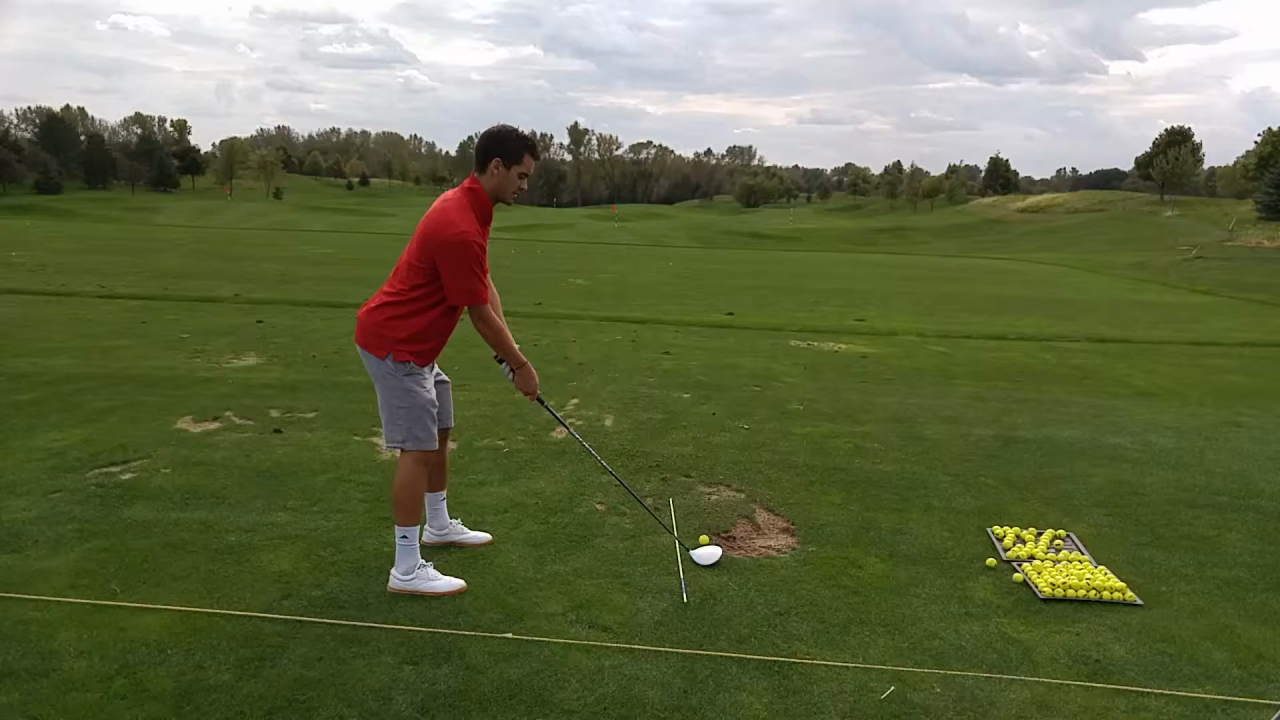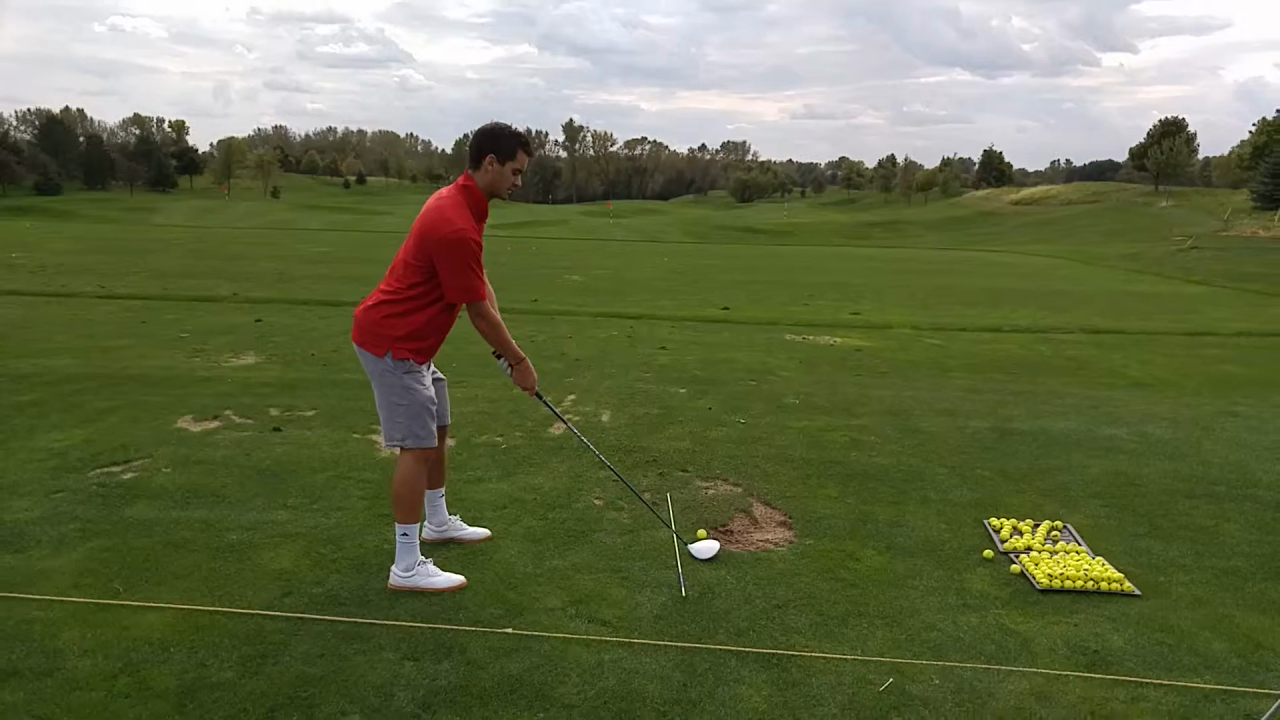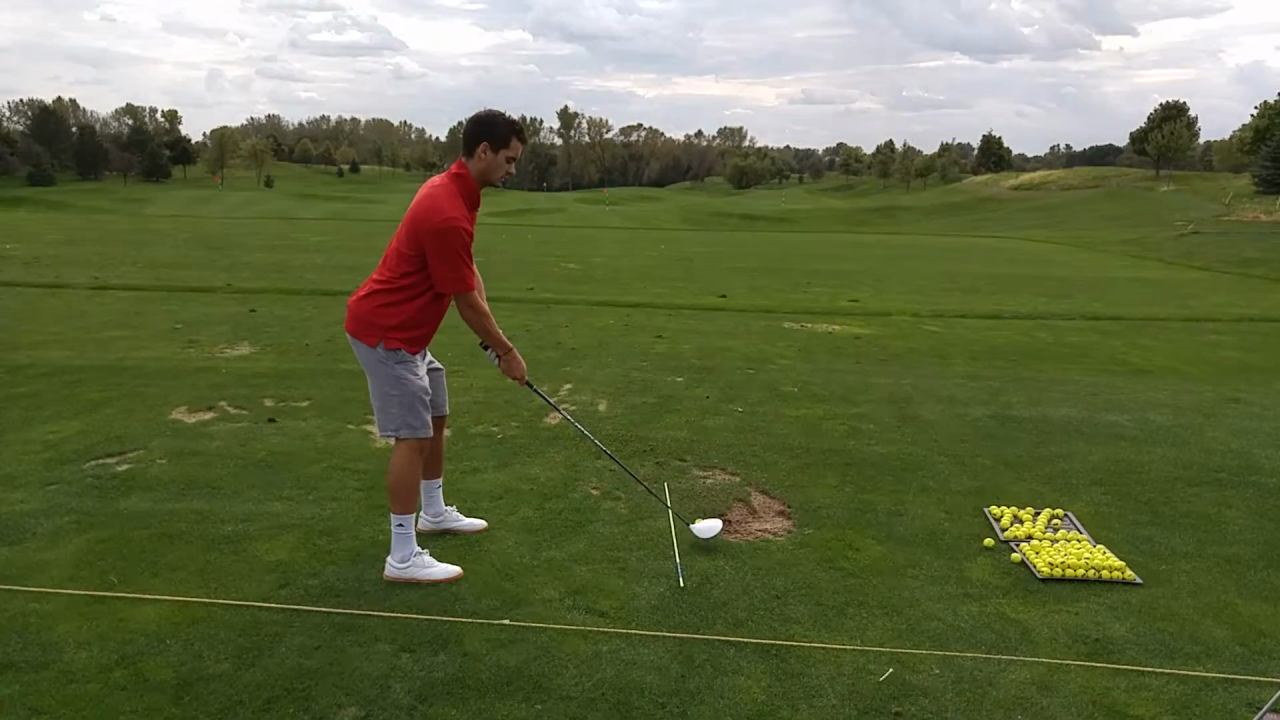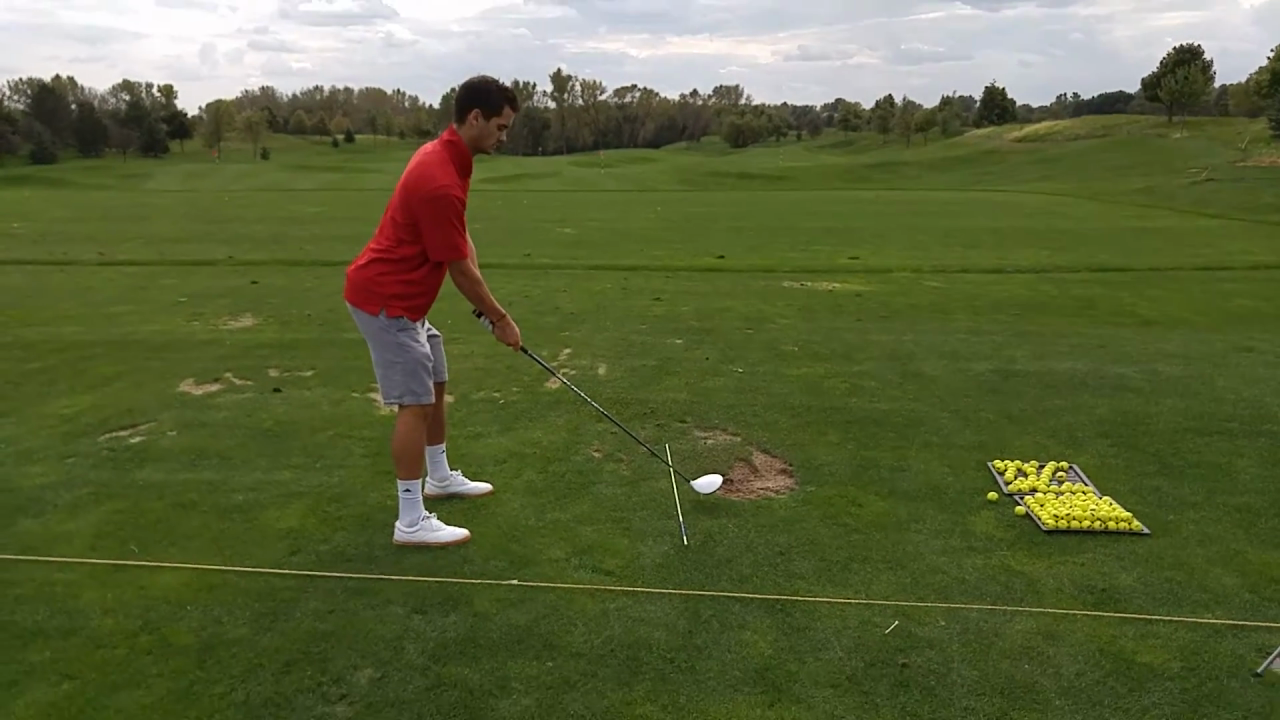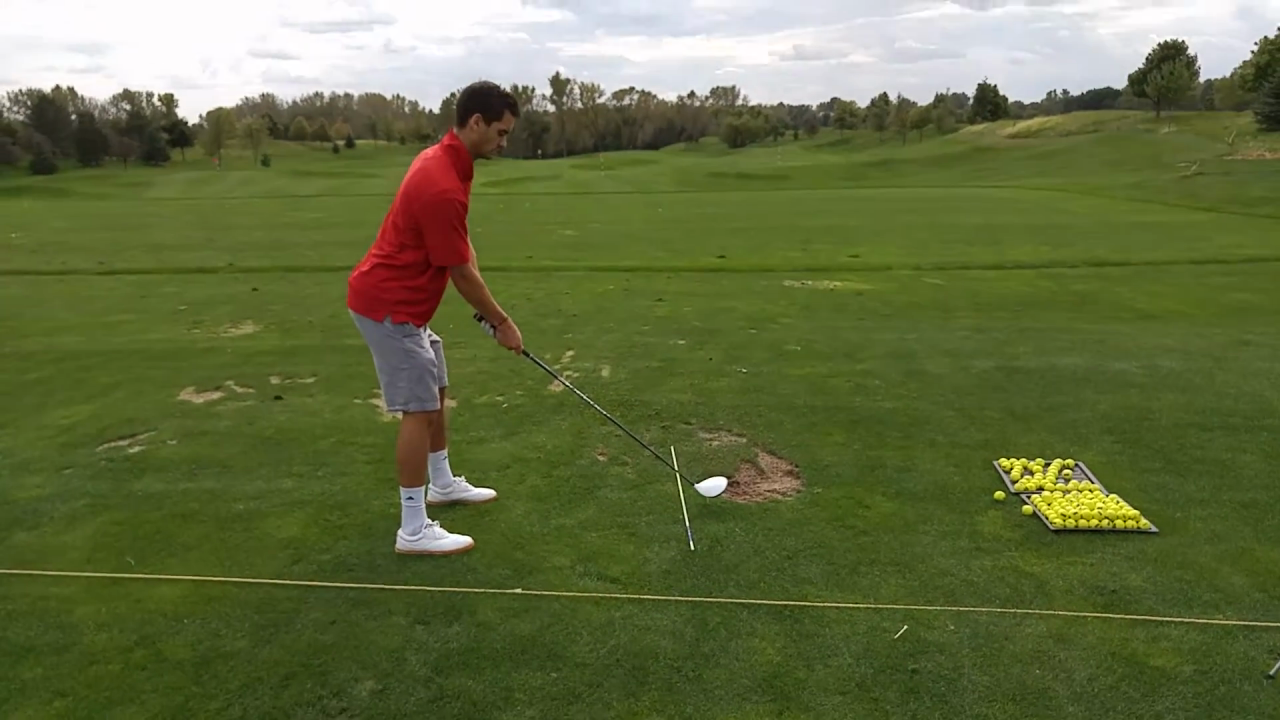
dt=0.3s
person 1, frame 1
left shoulder: (469, 204)
right shoulder: (459, 228)
left elbow: (485, 285)
right elbow: (480, 314)
left wrist: (509, 349)
right wrist: (521, 366)
left hip: (411, 339)
right hip: (393, 343)
left knee: (438, 434)
right knee: (416, 448)
left ankle: (439, 526)
right ankle: (407, 570)
person 1, frame 2
left shoulder: (461, 201)
right shoulder: (456, 226)
left elbow: (481, 286)
right elbow: (478, 310)
left wrist: (505, 347)
right wrist: (519, 362)
left hip: (407, 338)
right hip: (391, 342)
left knee: (436, 431)
right knee: (416, 445)
left ankle: (438, 521)
right ankle: (407, 566)
person 1, frame 3
left shoulder: (452, 187)
right shoulder: (448, 215)
left elbow: (469, 272)
right elbow: (466, 301)
left wrist: (494, 338)
right wrist: (506, 352)
left hip: (401, 328)
right hip: (385, 332)
left knee: (434, 420)
right knee: (411, 436)
left ankle: (434, 512)
right ankle: (403, 558)
person 1, frame 4
left shoulder: (444, 155)
right shoulder: (440, 182)
left elbow: (462, 241)
right elbow: (459, 268)
left wrist: (486, 302)
right wrist: (499, 318)
left hip: (400, 295)
right hip: (385, 300)
left knee: (434, 388)
right knee: (415, 403)
left ankle: (440, 477)
right ankle: (411, 521)
person 1, frame 5
left shoulder: (441, 158)
right shoulder: (443, 186)
left elbow: (461, 250)
right elbow: (460, 273)
left wrist: (487, 308)
right wrist: (502, 322)
left hip: (399, 300)
right hip: (389, 307)
left knee: (435, 393)
right knee: (418, 409)
left ankle: (442, 483)
right ankle: (414, 530)
